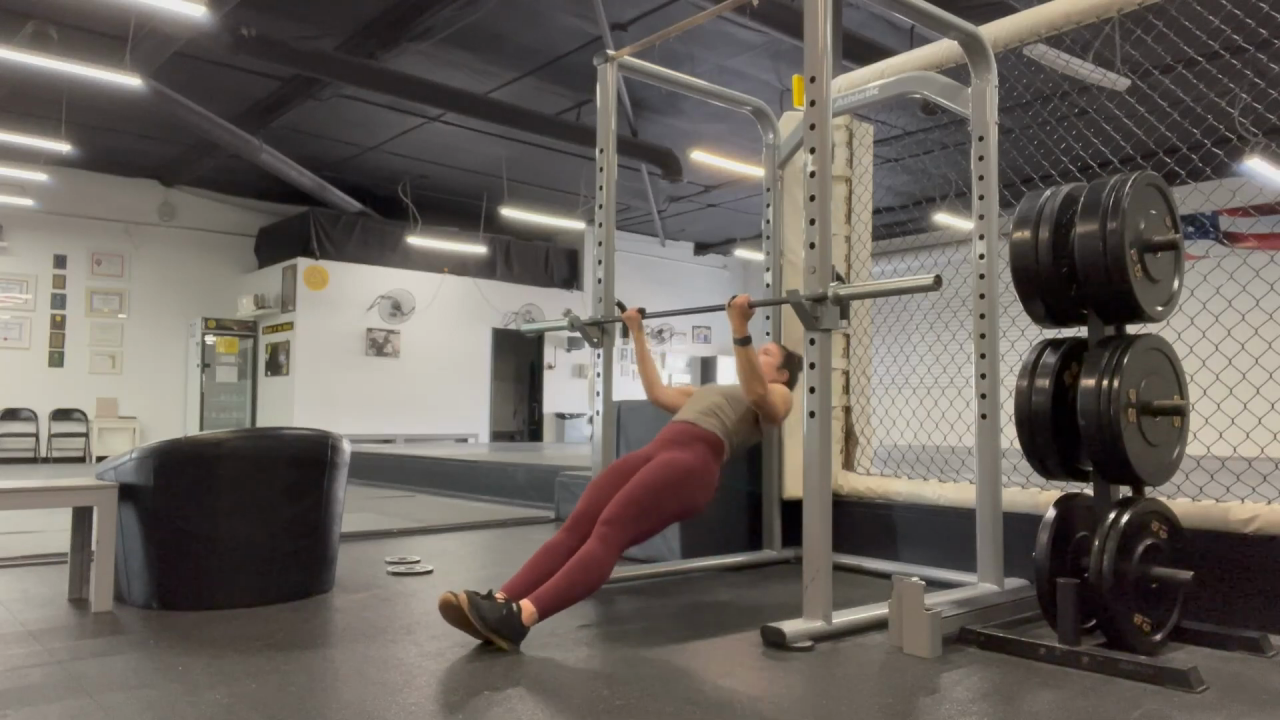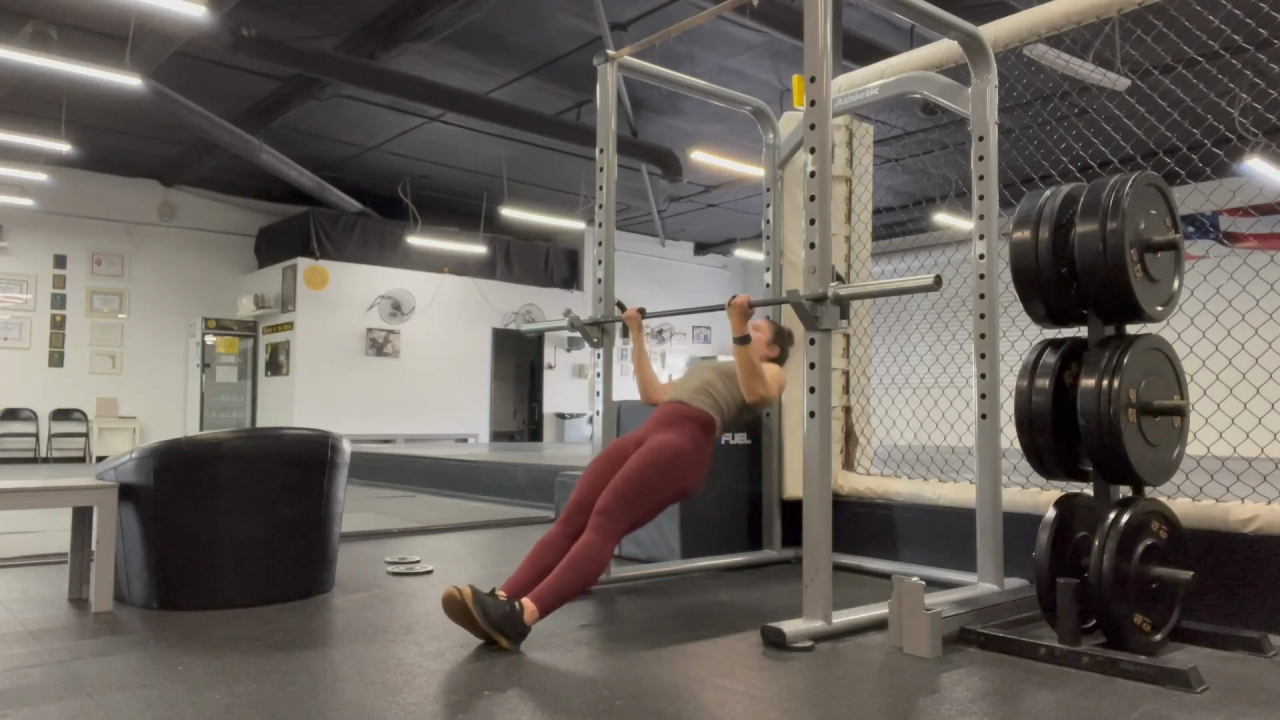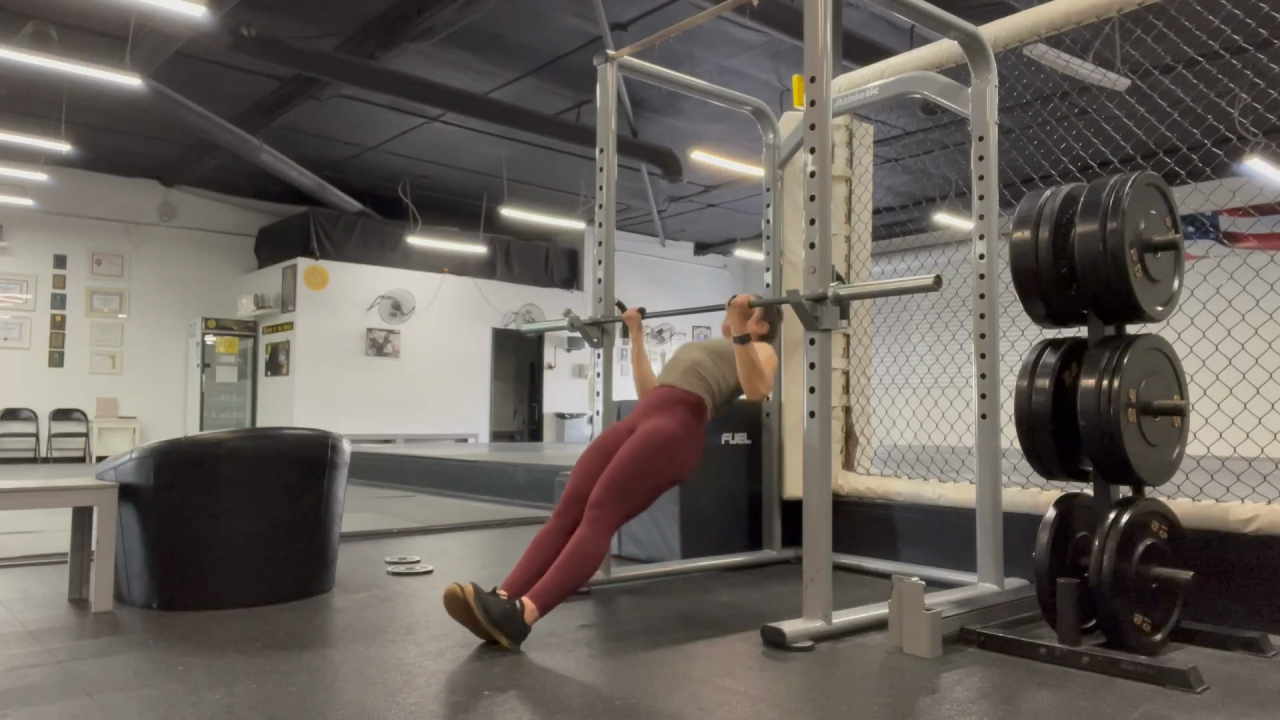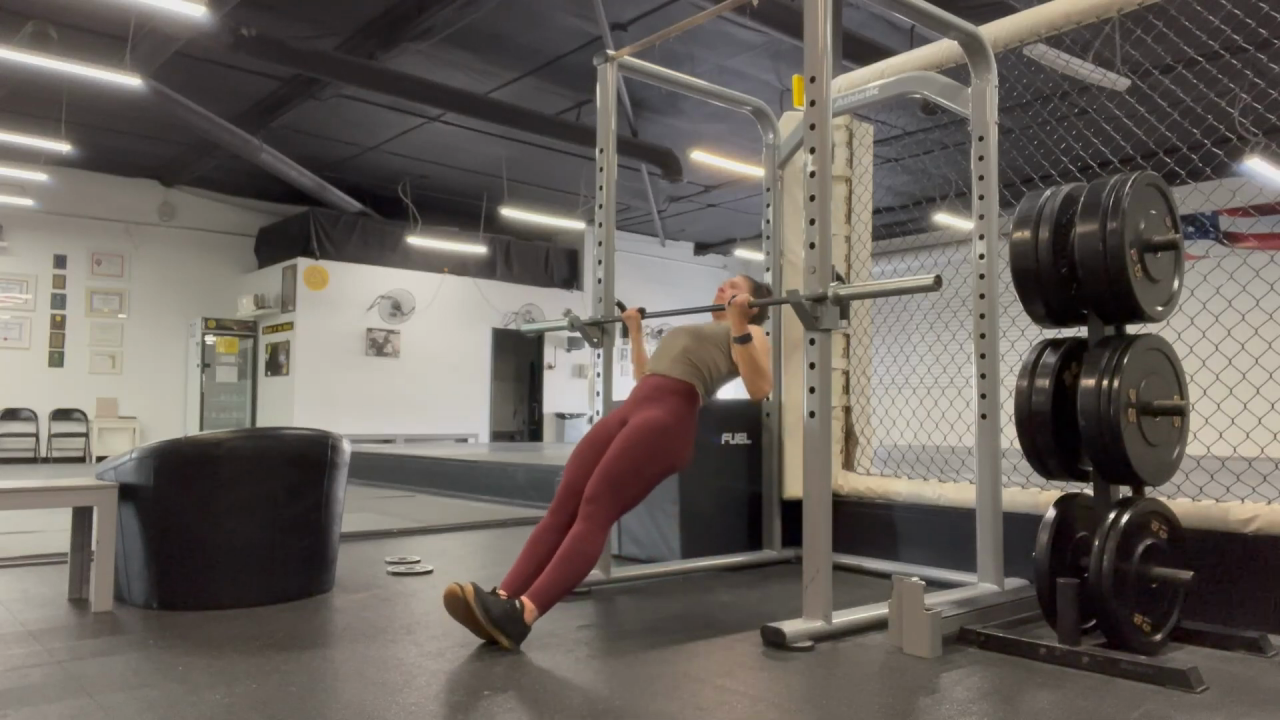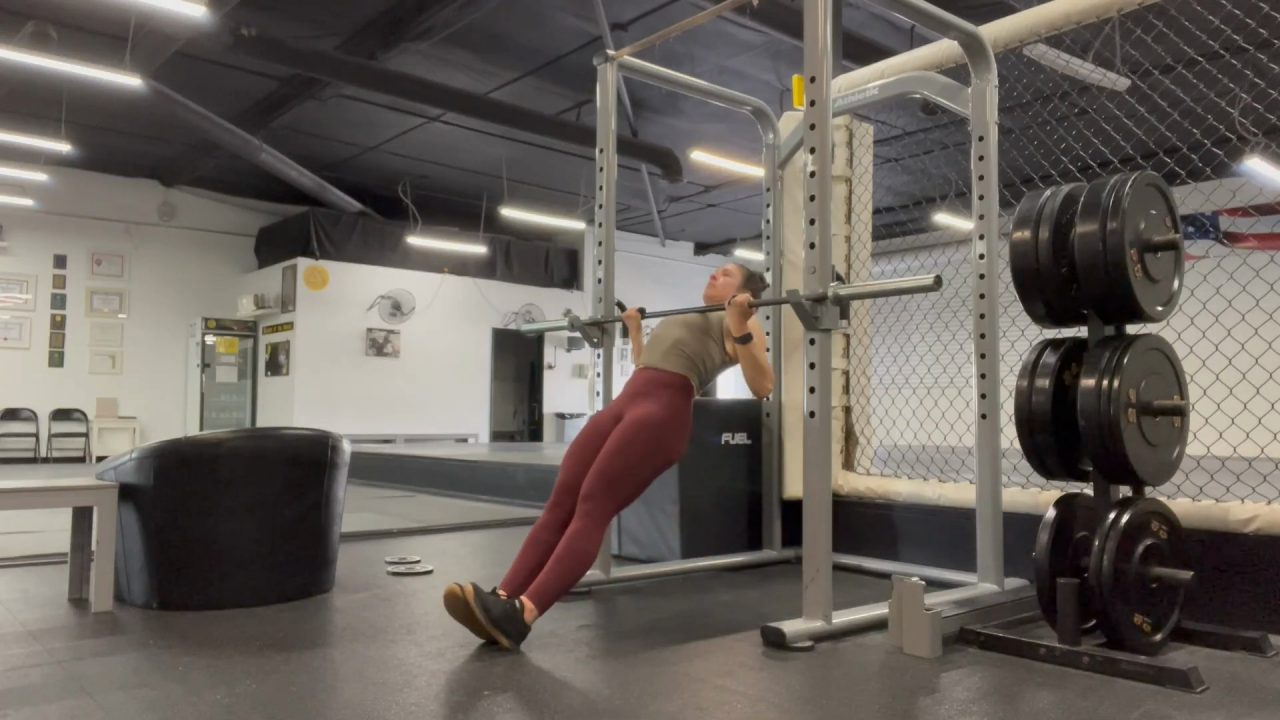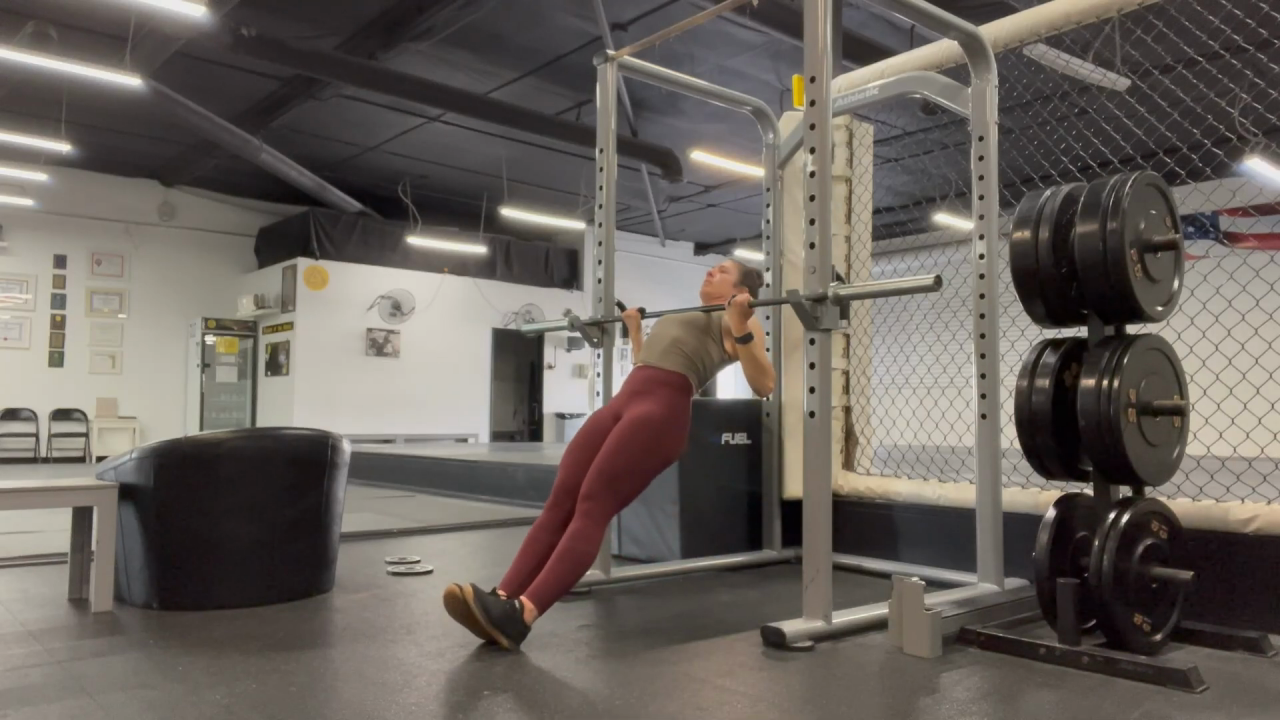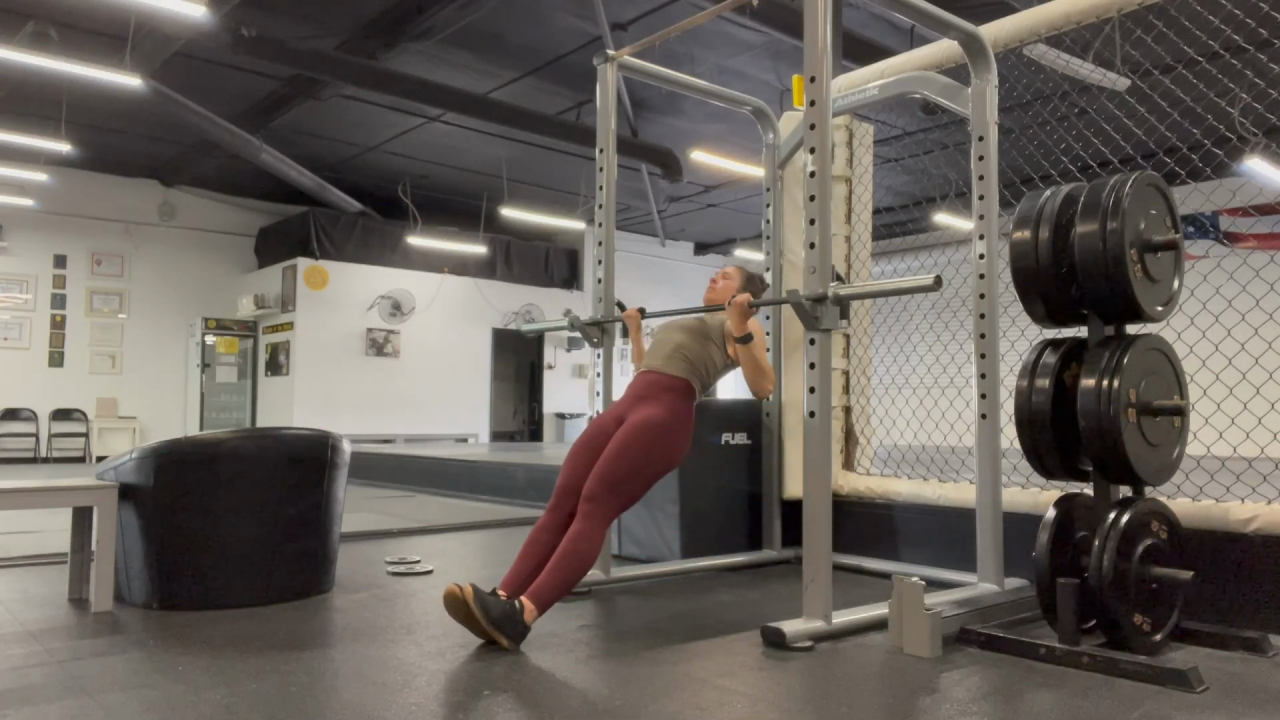
dt=0.1s
person 1, frame 1
left shoulder: (778, 397)
right shoulder: (716, 391)
left elbow: (758, 397)
right elbow: (657, 392)
left wrist: (740, 331)
right wrist: (638, 335)
left hip: (692, 461)
right hip: (654, 451)
left knee: (609, 532)
right knee: (575, 529)
left ankle: (518, 618)
right ankle: (500, 604)
person 1, frame 2
left shoulder: (770, 372)
right shoulder: (712, 371)
left elbow: (756, 393)
right elbow: (651, 393)
left wrist: (739, 329)
right wrist: (637, 334)
left hip: (686, 441)
right hip: (647, 433)
left knee: (604, 524)
right knee: (570, 520)
left ankle: (519, 617)
right ankle: (501, 601)
person 1, frame 3
left shoulder: (760, 350)
right shoulder: (705, 348)
left elbow: (756, 391)
right elbow: (646, 390)
left wrist: (742, 331)
right wrist: (636, 334)
left hip: (677, 427)
right hip: (638, 419)
left knee: (598, 515)
right knee: (567, 513)
left ankle: (521, 616)
right ankle: (502, 601)
person 1, frame 4
left shoulder: (749, 333)
right shoulder: (695, 333)
left elbow: (758, 389)
left wrist: (738, 327)
right wrist: (635, 332)
left hip: (670, 415)
right hip: (630, 408)
left knee: (594, 511)
right knee: (562, 508)
left ankle: (520, 616)
right ankle: (501, 601)
person 1, frame 5
left shoulder: (735, 325)
right shoulder: (684, 322)
left elbow: (763, 387)
left wrist: (740, 325)
right wrist: (635, 331)
left hip: (664, 412)
right hip: (624, 403)
left knee: (592, 509)
right knee: (560, 506)
left ankle: (520, 616)
right ankle: (501, 601)
person 1, frame 6
left shoulder: (735, 323)
right shoulder: (682, 321)
left elbow: (764, 385)
left wrist: (740, 325)
right wrist: (634, 330)
left hip: (663, 410)
right hip: (623, 401)
left knee: (591, 509)
right knee: (559, 506)
left ankle: (520, 616)
right ankle: (502, 601)
person 1, frame 7
left shoulder: (741, 328)
right shoulder: (689, 327)
left elbow: (763, 387)
left wrist: (738, 324)
right wrist: (634, 333)
left hip: (667, 413)
right hip: (626, 405)
left knee: (592, 510)
right knee: (561, 507)
left ankle: (519, 616)
right ankle: (501, 600)
